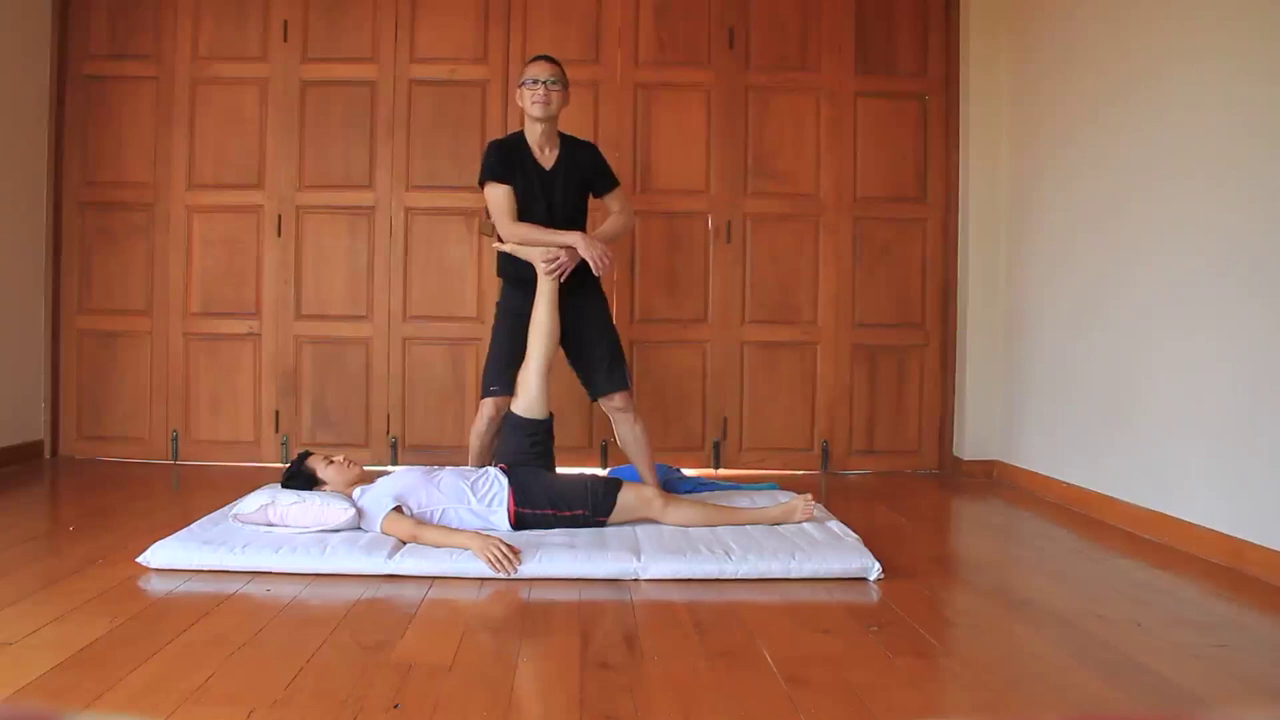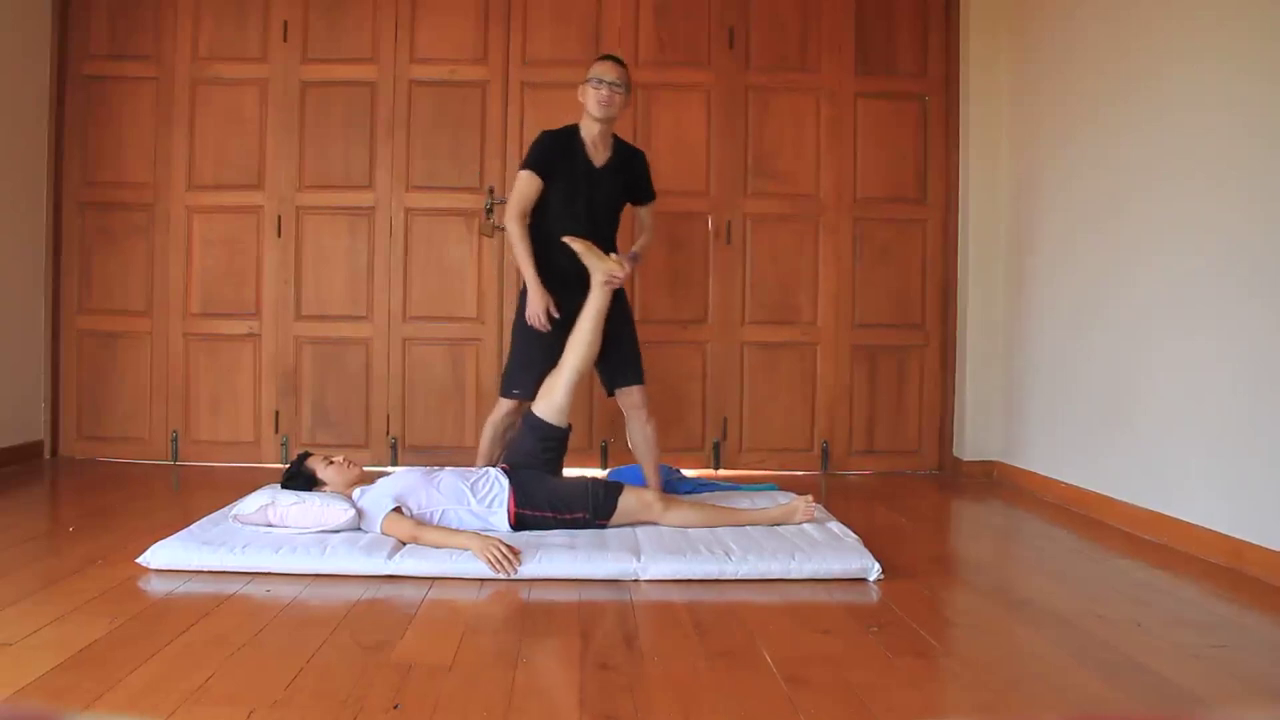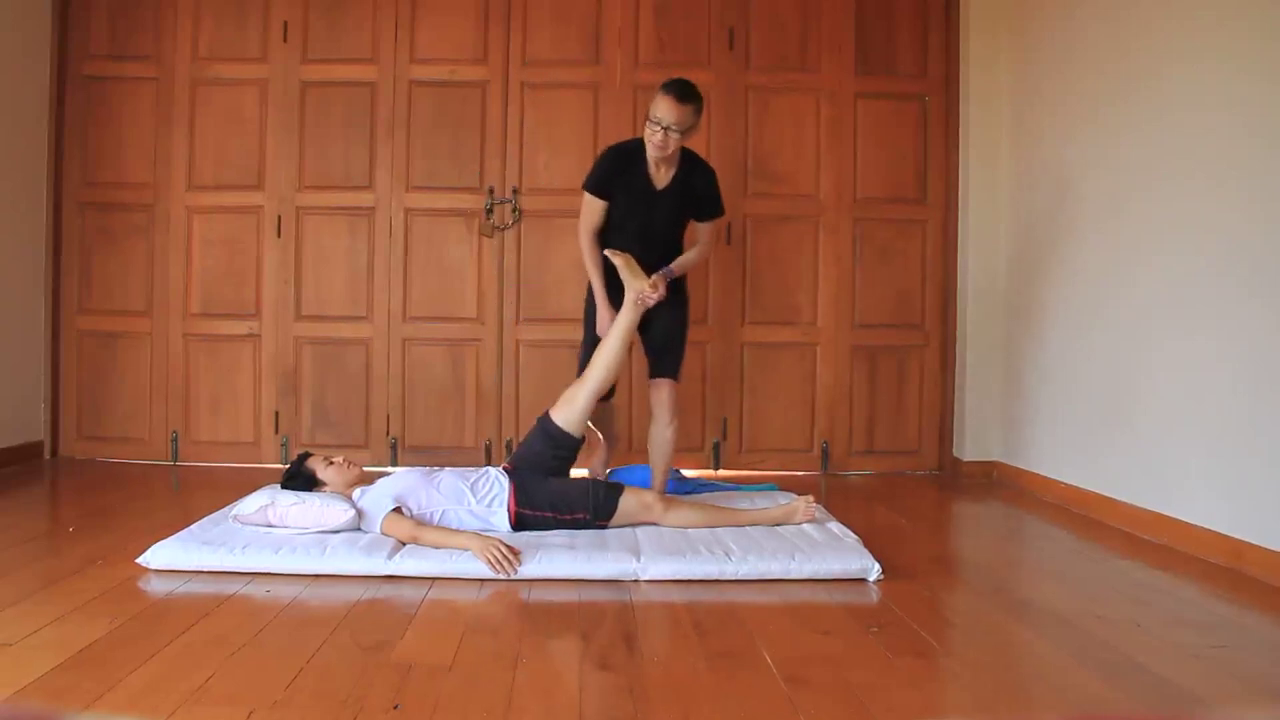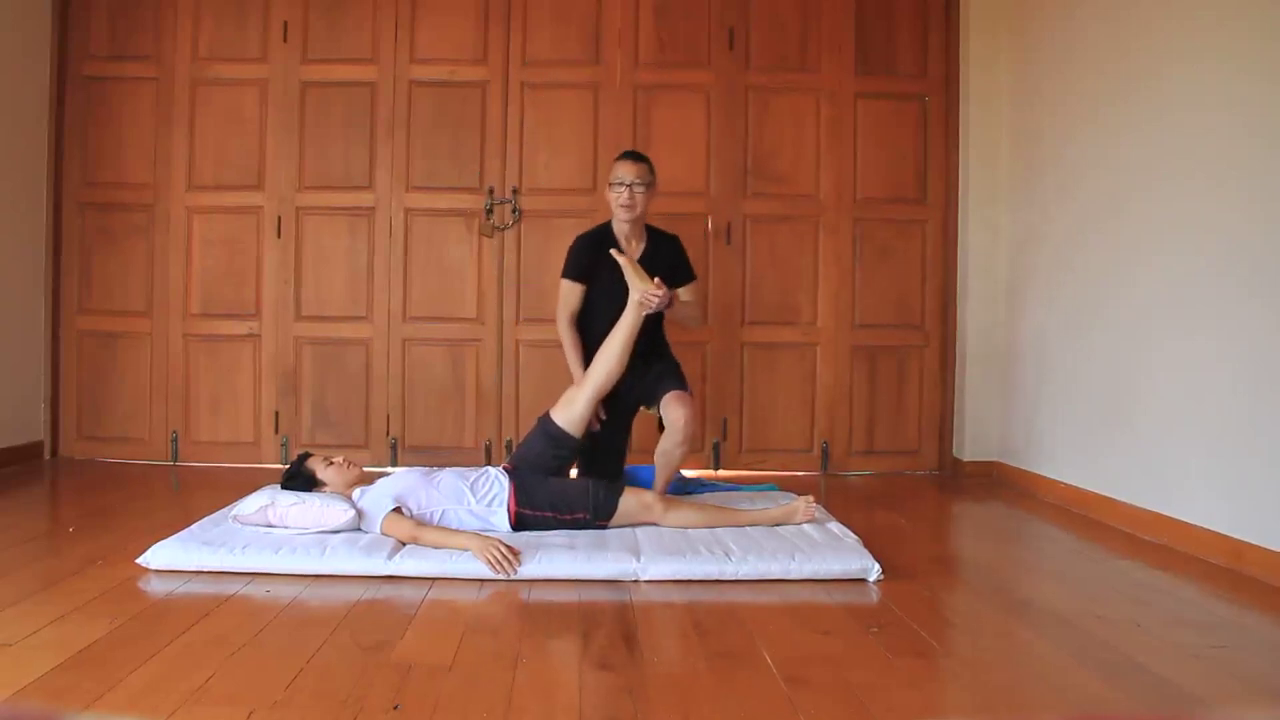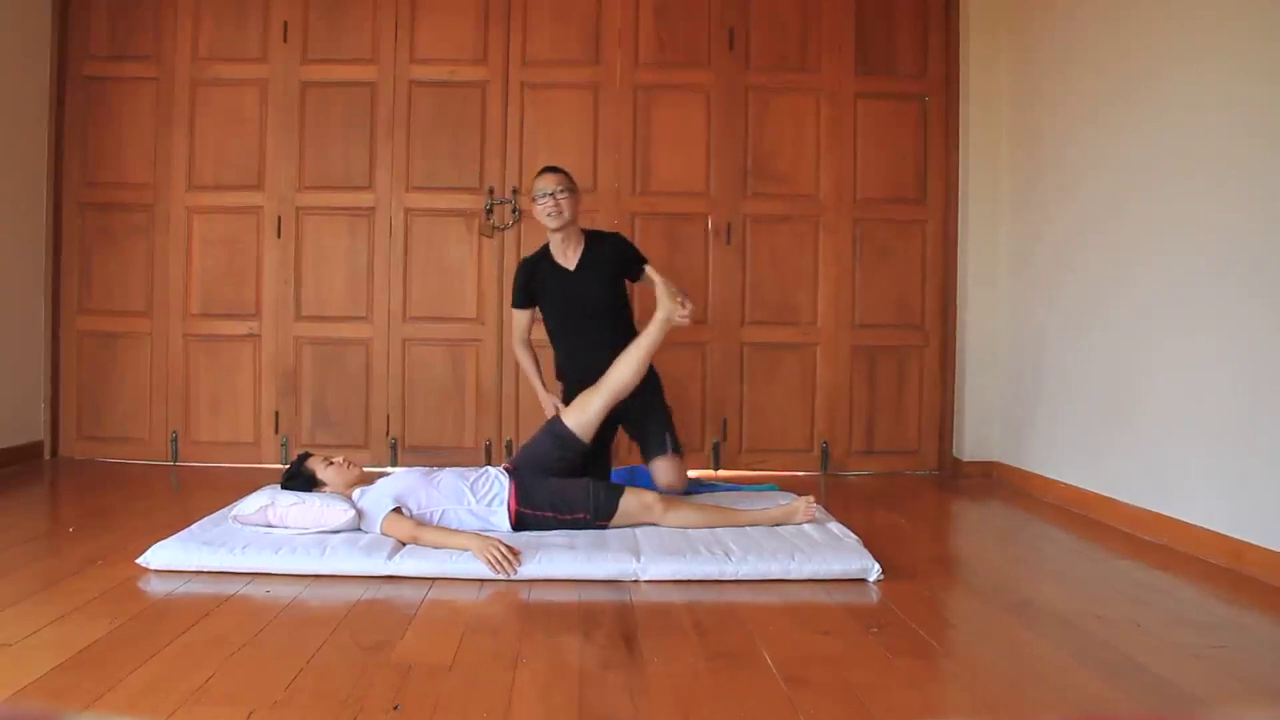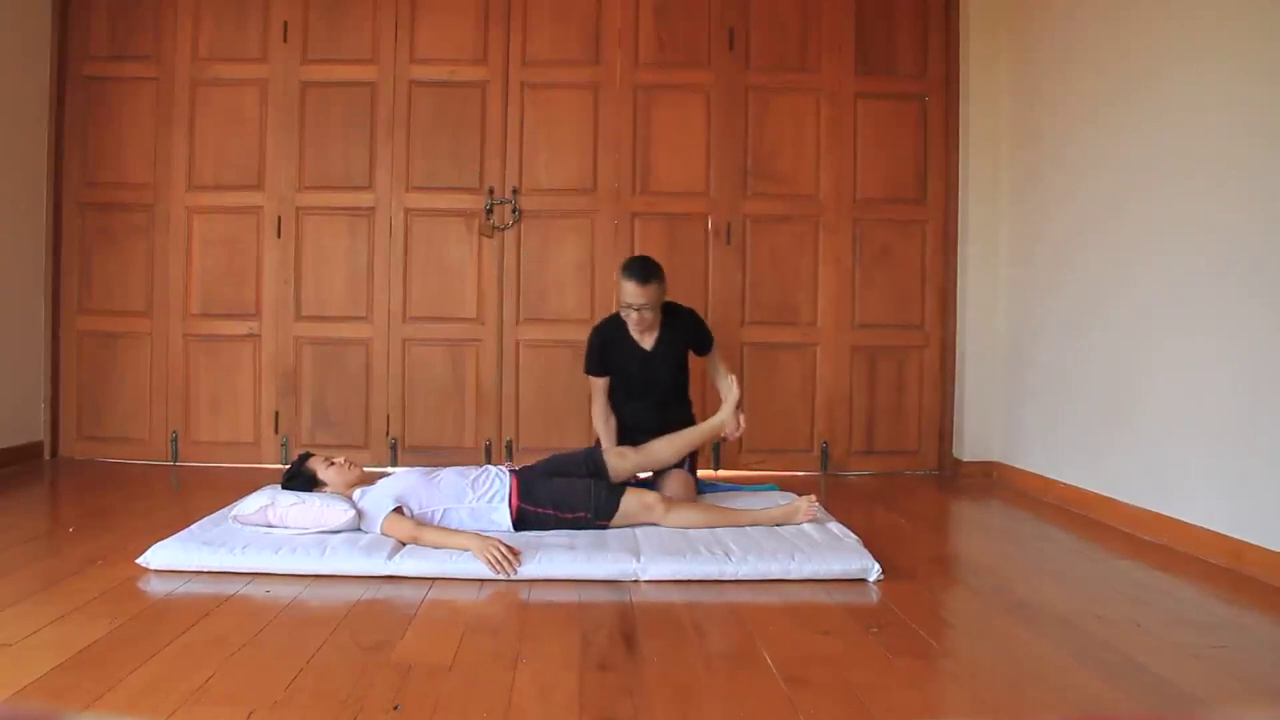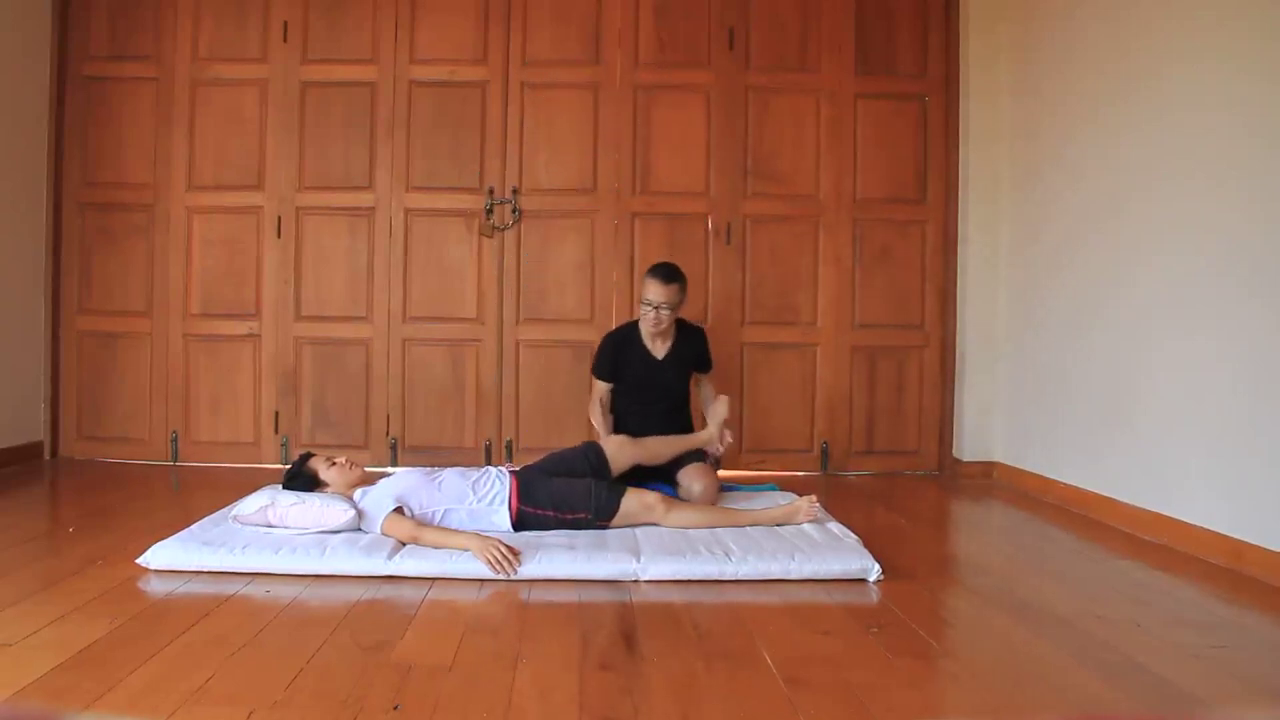
dt=0.7s
person 1, frame 1
left shoulder: (384, 482)
right shoulder: (369, 505)
right elbow: (414, 531)
right wrist: (473, 538)
left hip: (510, 477)
right hip: (518, 505)
left knee: (533, 375)
right knee: (651, 501)
right ankle: (770, 514)
person 1, frame 2
left shoulder: (384, 484)
right shoulder: (369, 506)
right elbow: (413, 532)
right wrist: (472, 539)
left hip: (511, 478)
right hip: (518, 506)
left knee: (561, 381)
right knee: (651, 504)
left ankle: (601, 282)
right ankle: (772, 514)
person 1, frame 3
left shoulder: (386, 484)
right shoulder: (368, 507)
right elbow: (414, 532)
right wrist: (474, 540)
left hip: (513, 477)
right hip: (517, 508)
left knee: (584, 392)
right knee: (653, 506)
left ankle: (634, 301)
right ankle: (772, 516)
person 1, frame 4
left shoulder: (387, 483)
right shoulder: (369, 508)
right elbow: (414, 532)
right wrist: (473, 540)
left hip: (513, 478)
right hip: (518, 508)
left knee: (586, 391)
right knee: (652, 505)
left ankle: (637, 303)
right ankle: (769, 516)
person 1, frame 5
left shoulder: (383, 483)
right shoulder: (369, 507)
right elbow: (414, 533)
right wrist: (474, 540)
left hip: (512, 479)
right hip: (517, 507)
left knee: (597, 399)
right knee: (653, 506)
left ankle: (661, 319)
right ankle: (771, 517)
person 1, frame 6
left shoulder: (382, 484)
right shoulder: (370, 508)
right elbow: (416, 532)
right wrist: (474, 541)
left hip: (516, 480)
right hip: (518, 509)
left knee: (629, 456)
right knee: (651, 506)
left ankle: (717, 422)
right ankle: (773, 517)
person 1, frame 7
left shoulder: (383, 481)
right shoulder: (370, 507)
right elbow: (413, 533)
right wrist: (474, 539)
left hip: (515, 479)
right hip: (519, 508)
left knee: (622, 444)
right knee: (652, 506)
left ankle: (703, 437)
right ankle: (773, 517)
person 2, frame 1
left shoulder: (585, 154)
right shoulder: (501, 153)
left elbow: (623, 215)
right elbow: (508, 228)
left wrist: (579, 250)
right wrist: (577, 237)
left hip: (581, 293)
right hip: (521, 294)
left knee: (619, 401)
right knee: (493, 407)
left ankle: (657, 493)
person 2, frame 2
left shoulder: (633, 160)
right shoulder: (552, 145)
left elbow: (646, 227)
right elbow: (515, 215)
left wrist: (630, 259)
right wrist: (535, 285)
right hip: (549, 289)
left knee: (635, 398)
right knee: (512, 402)
left ankle: (657, 496)
person 2, frame 3
left shoulder: (700, 176)
right shoulder: (615, 160)
left elbow: (704, 243)
right elbow: (588, 232)
left wrist: (666, 276)
right wrist: (603, 301)
left hip: (665, 292)
right hip: (610, 288)
left knee: (664, 397)
left ankle: (656, 498)
right ankle: (604, 446)
person 2, frame 4
left shoulder: (668, 246)
right shoulder: (587, 246)
left elbow: (694, 314)
right elbow: (565, 320)
left wrist: (668, 302)
left hip: (654, 360)
left knee: (683, 417)
right knee: (598, 482)
person 2, frame 5
left shoulder: (613, 248)
right shoulder: (530, 270)
left elbow: (658, 283)
right elbow: (520, 341)
right wrist: (543, 394)
left hip: (634, 379)
right hip: (581, 391)
left knee: (670, 482)
person 2, frame 6
left shoulder: (686, 322)
right shoulder: (604, 335)
left elbow: (713, 361)
right elbow: (600, 402)
left hip: (675, 426)
right hip: (623, 429)
left knee: (676, 495)
left ankle: (661, 481)
person 2, frame 7
left shoulder: (694, 339)
right shoulder: (616, 342)
left elbow: (704, 383)
right elbow: (598, 401)
left knee: (704, 492)
left ankle: (666, 484)
right ankle: (644, 485)
